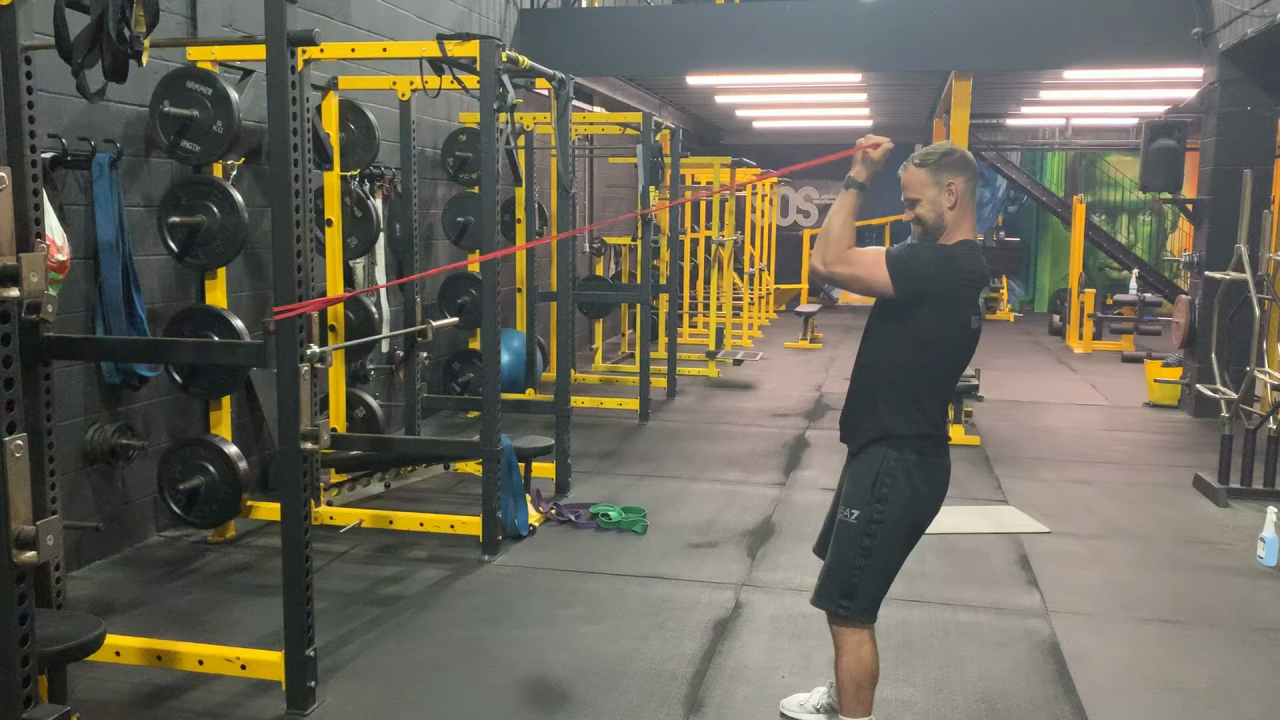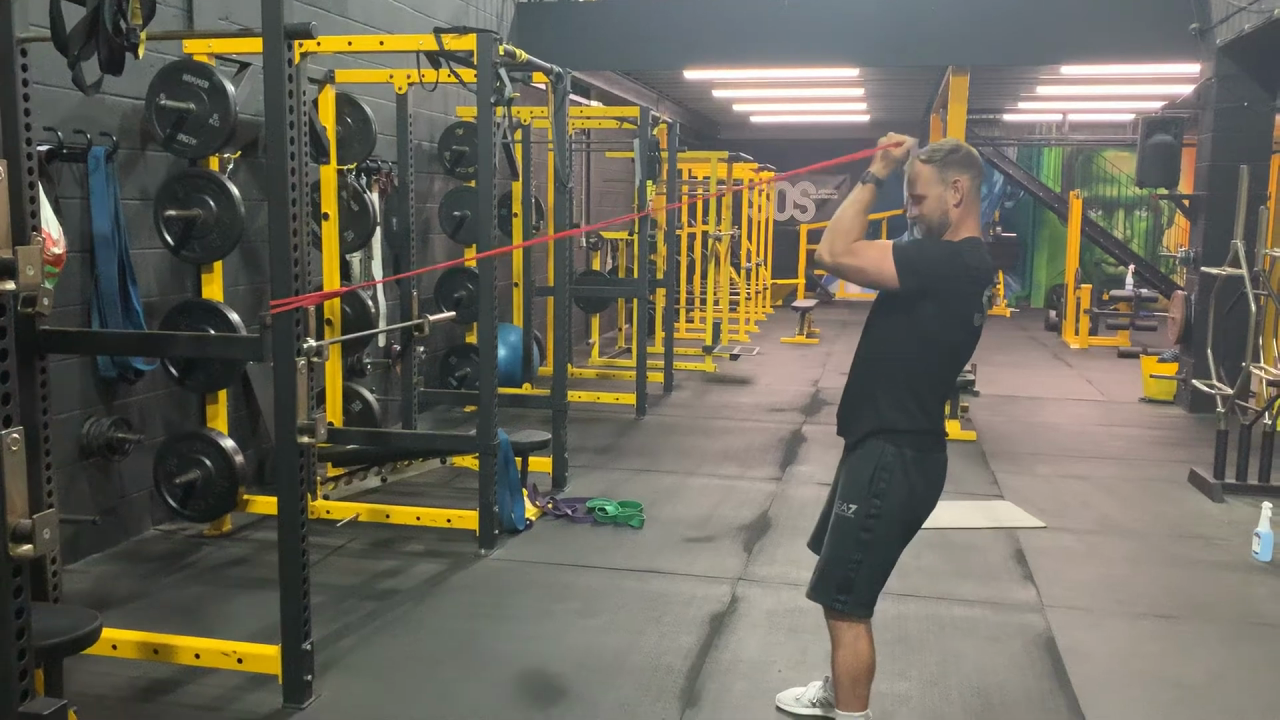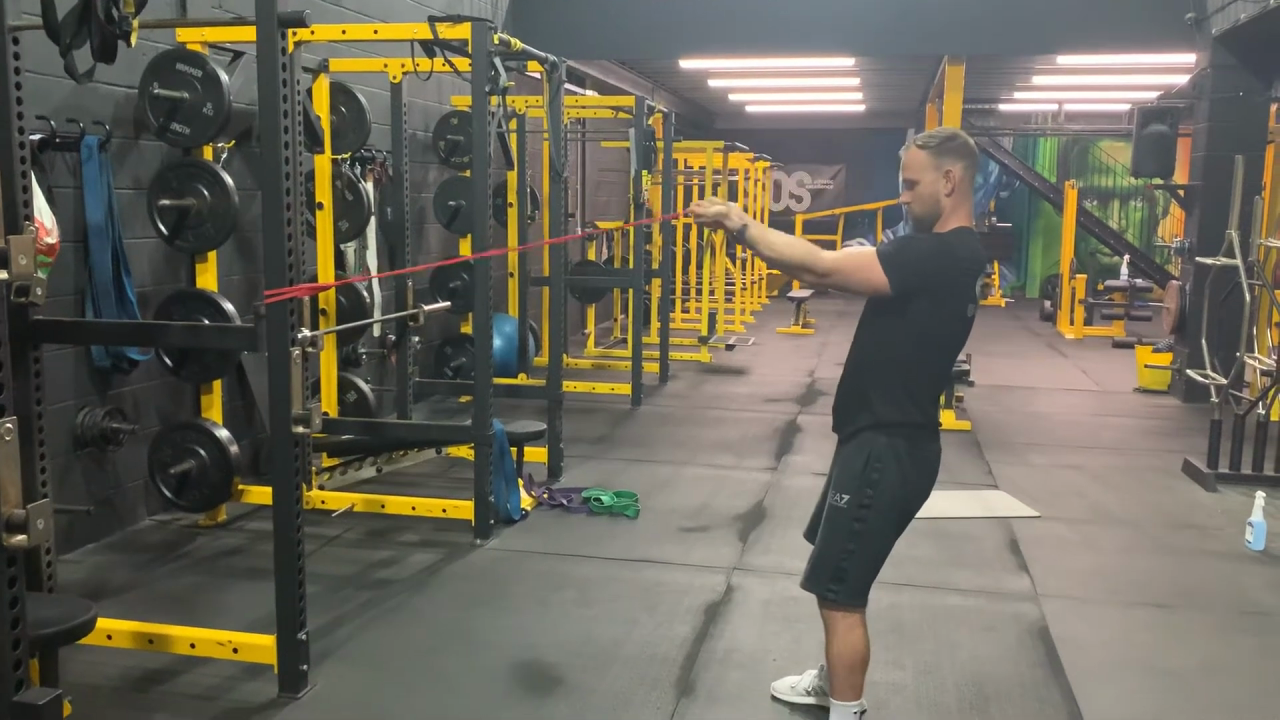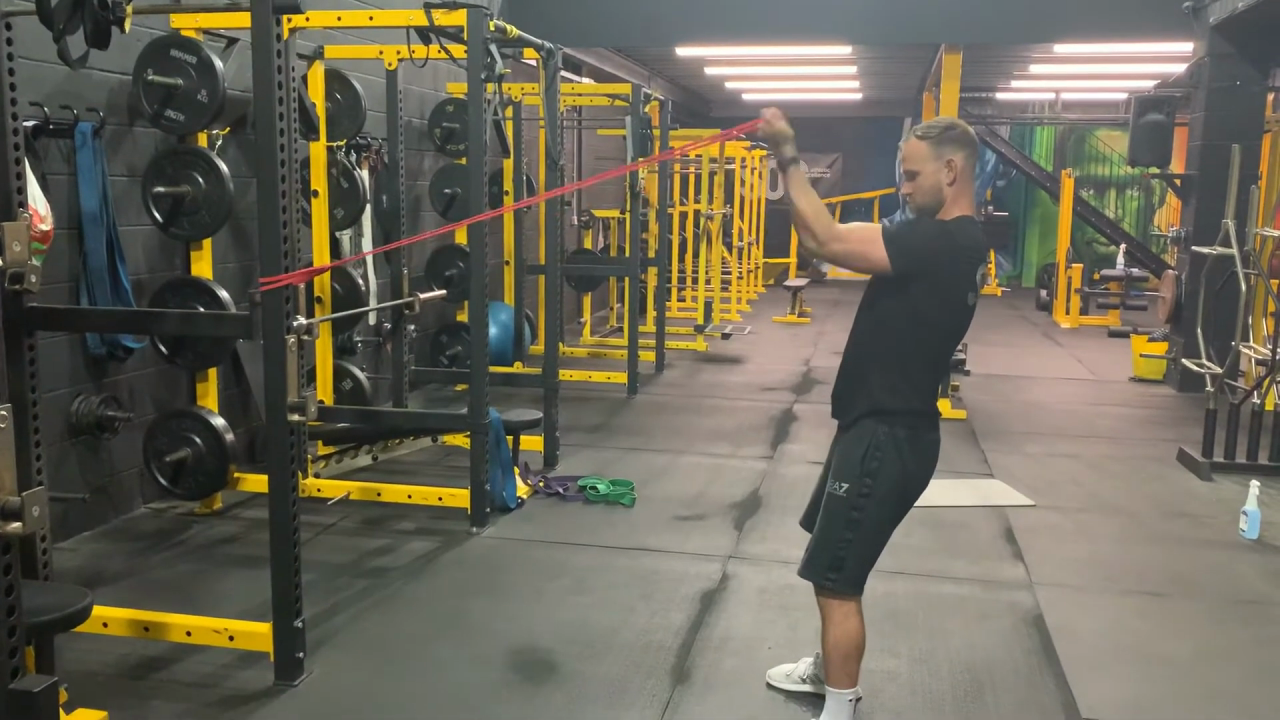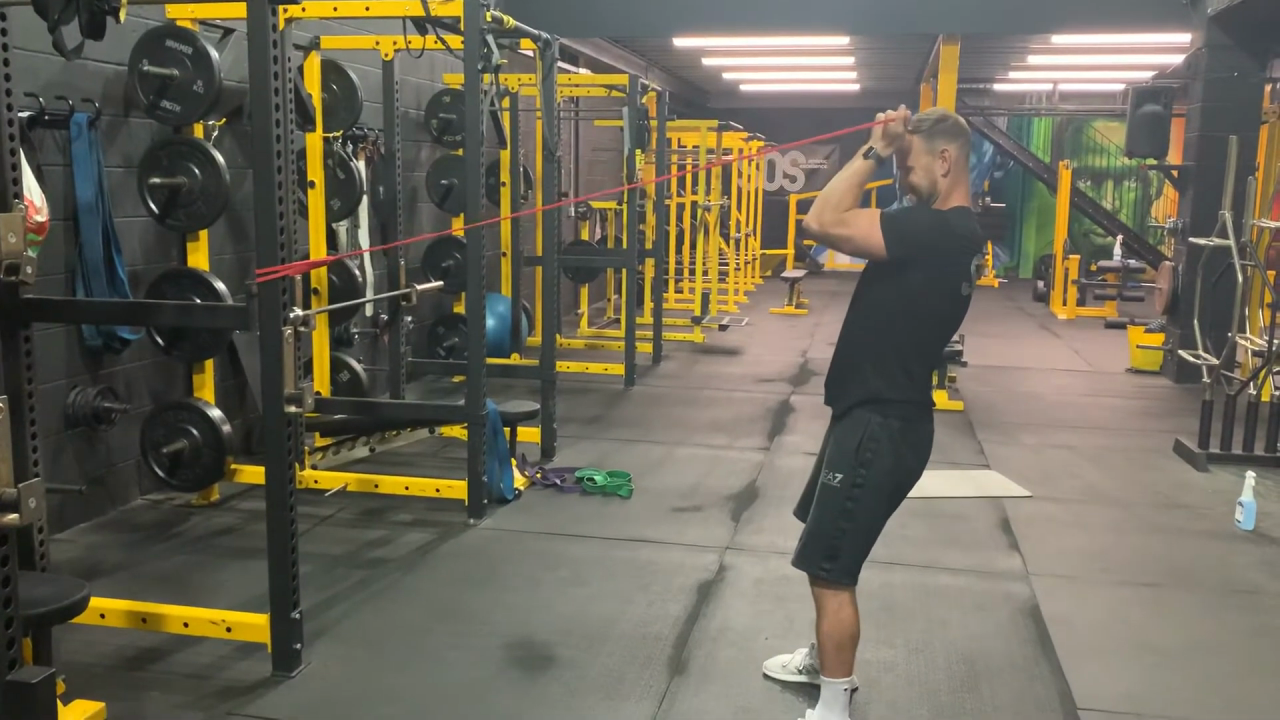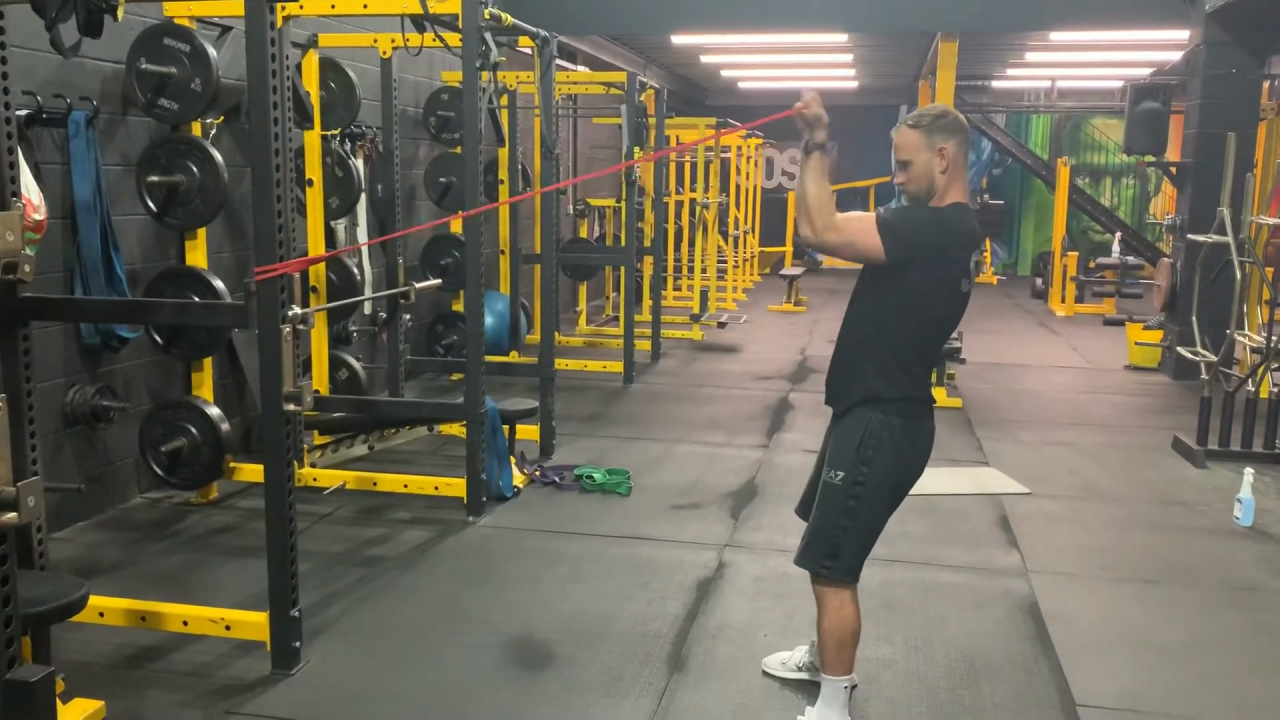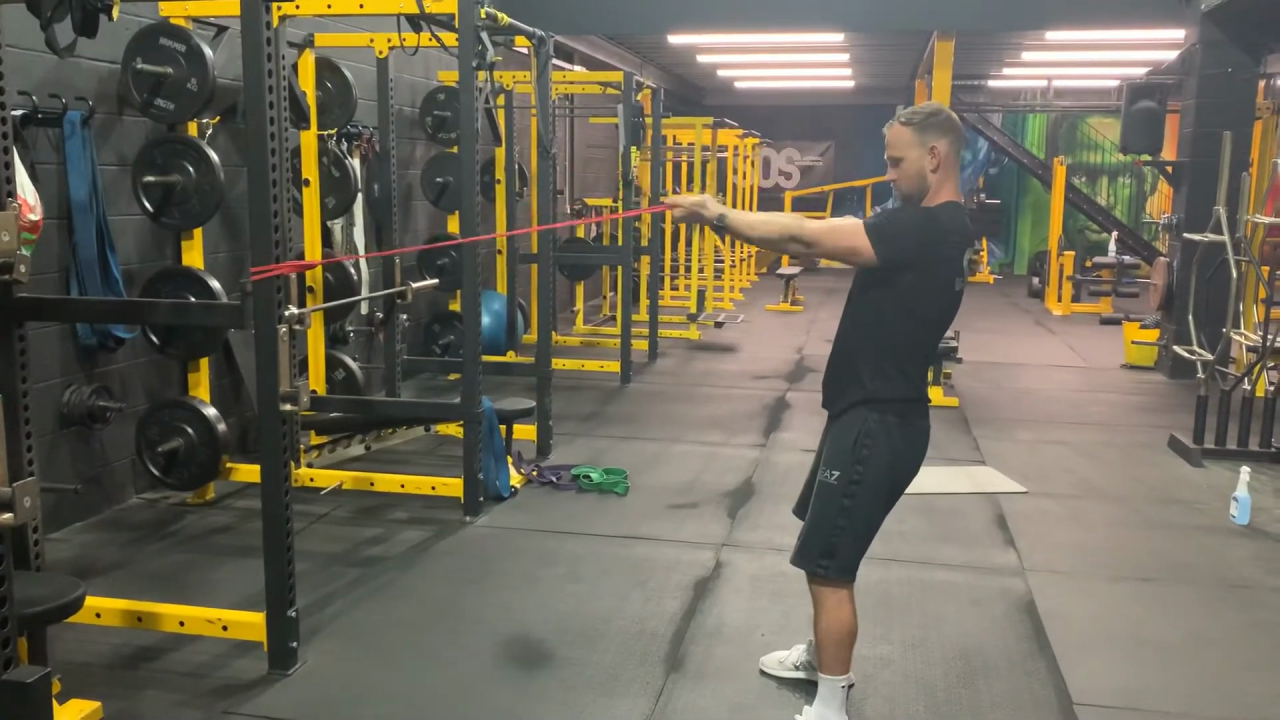
dt=0.7s
person 1, frame 1
left shoulder: (943, 267)
right shoulder: (953, 265)
left elbow: (829, 262)
left wrist: (856, 179)
left hip: (897, 462)
right hip: (894, 451)
left knee: (848, 607)
right knee: (845, 593)
person 1, frame 2
left shoulder: (949, 264)
right shoulder: (955, 263)
left elbow: (836, 254)
left wrist: (873, 175)
left hip: (894, 457)
right hip: (889, 445)
left knee: (844, 601)
right knee: (840, 587)
person 1, frame 3
left shoulder: (939, 256)
right shoulder: (945, 252)
left elbow: (822, 269)
right elbow: (848, 268)
left wrist: (740, 225)
left hip: (888, 447)
right hip: (886, 437)
left knee: (838, 592)
right knee: (836, 579)
person 1, frame 4
left shoulder: (942, 243)
right shoulder: (945, 240)
left elbow: (826, 242)
right elbow: (847, 240)
left wrist: (789, 159)
left hip: (887, 436)
right hip: (882, 424)
left knee: (835, 578)
right knee: (831, 564)
right ankle: (828, 668)
person 1, frame 5
left shoulder: (938, 232)
right shoulder: (946, 230)
left elbow: (823, 222)
right elbow: (843, 226)
left wrist: (873, 152)
left hip: (881, 424)
right hip: (878, 413)
left knee: (829, 568)
right knee: (828, 554)
right ankle: (827, 660)
person 1, frame 6
left shoulder: (937, 231)
right shoulder: (942, 227)
left elbow: (820, 230)
right elbow: (843, 231)
left wrist: (814, 144)
left hip: (882, 423)
right hip: (877, 411)
left knee: (830, 565)
right knee: (829, 549)
right ankle: (827, 656)
person 1, frame 7
left shoulder: (928, 230)
right shoulder: (937, 226)
left elbow: (807, 238)
left wrist: (716, 213)
left hip: (878, 423)
right hip: (875, 412)
left knee: (826, 565)
right knee: (826, 549)
right ankle: (824, 655)
